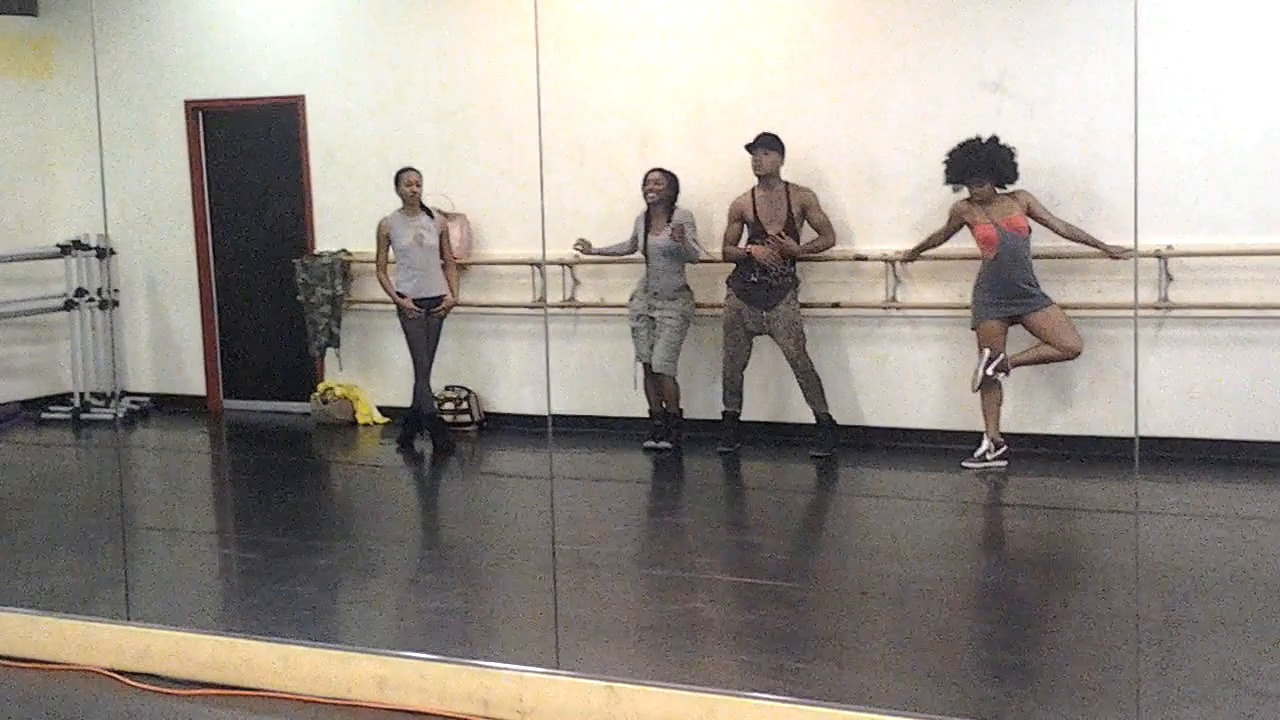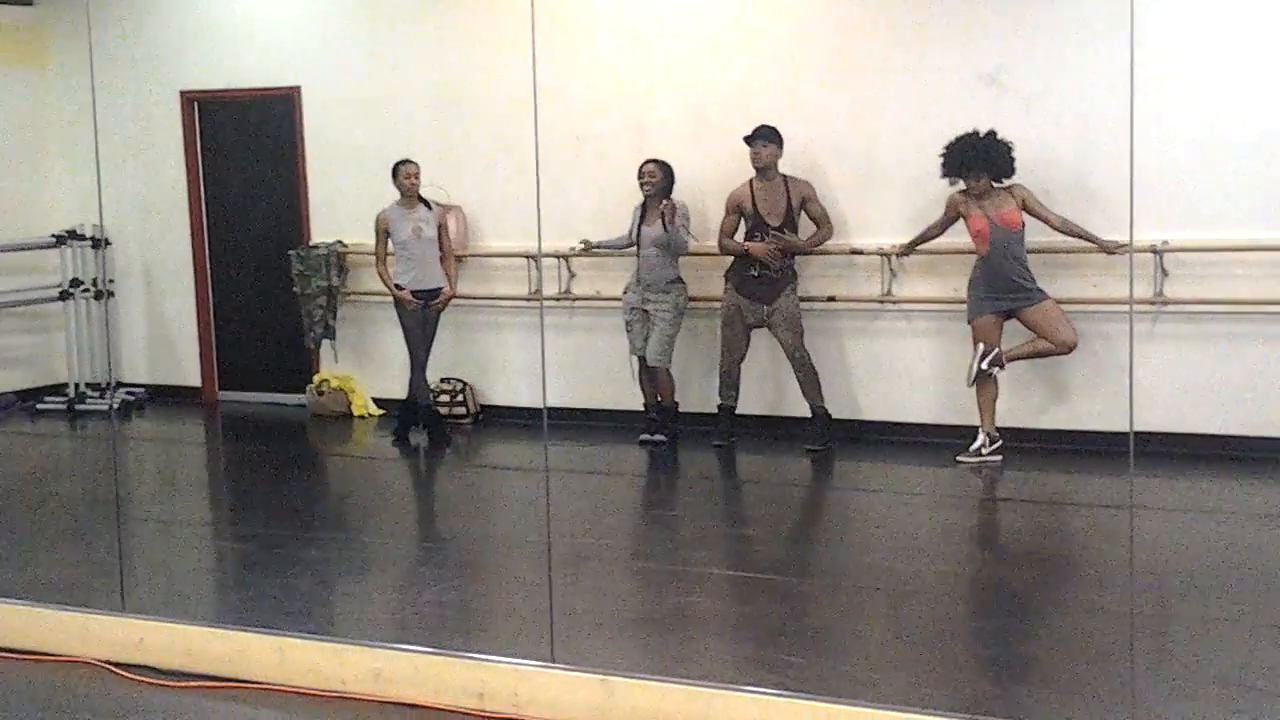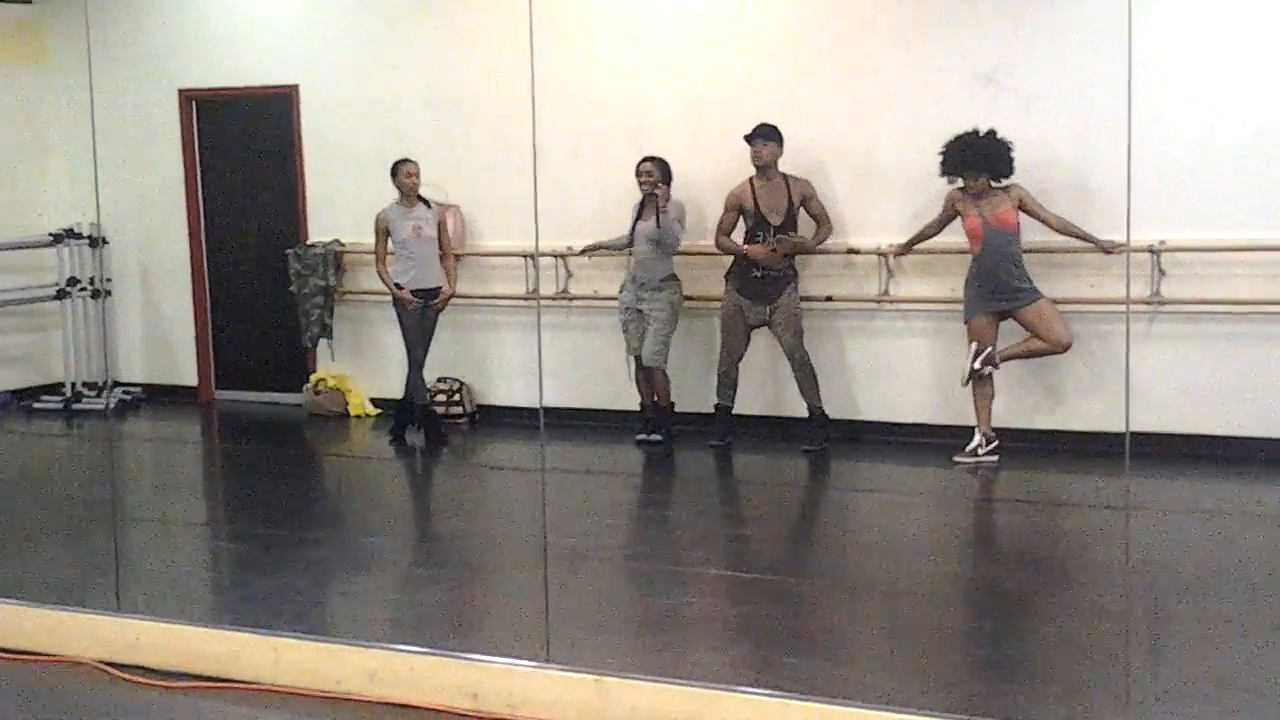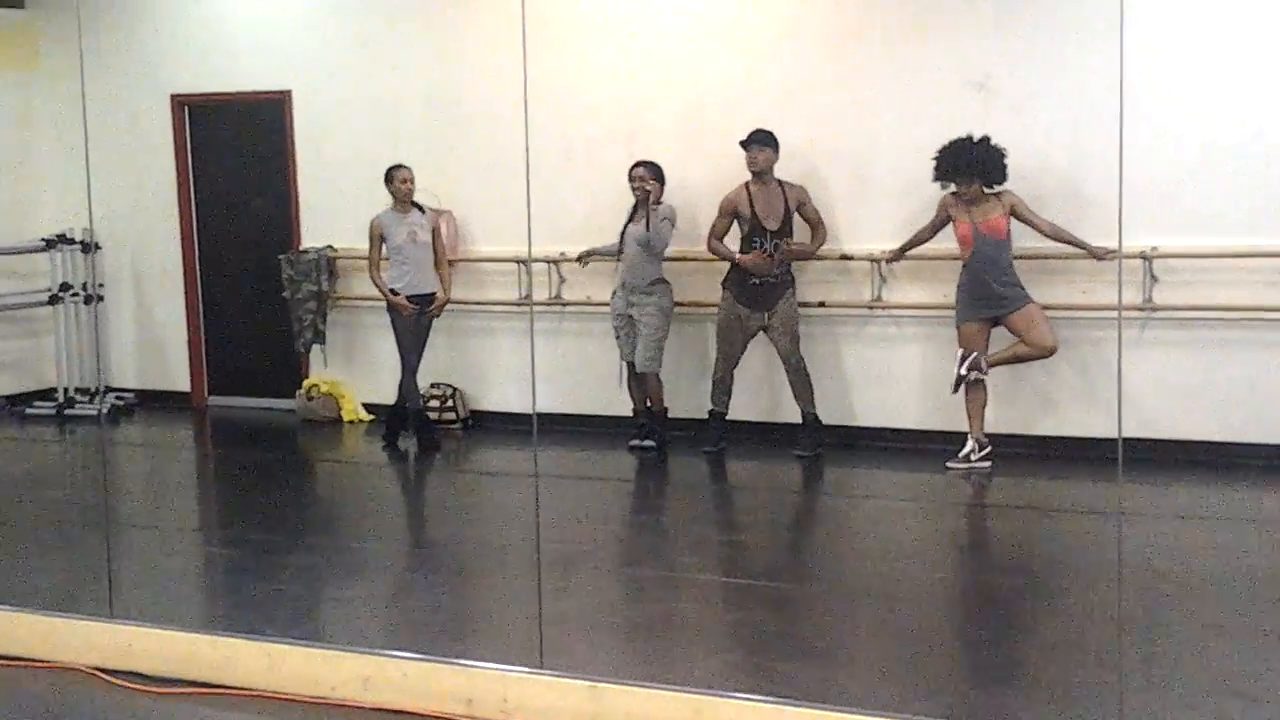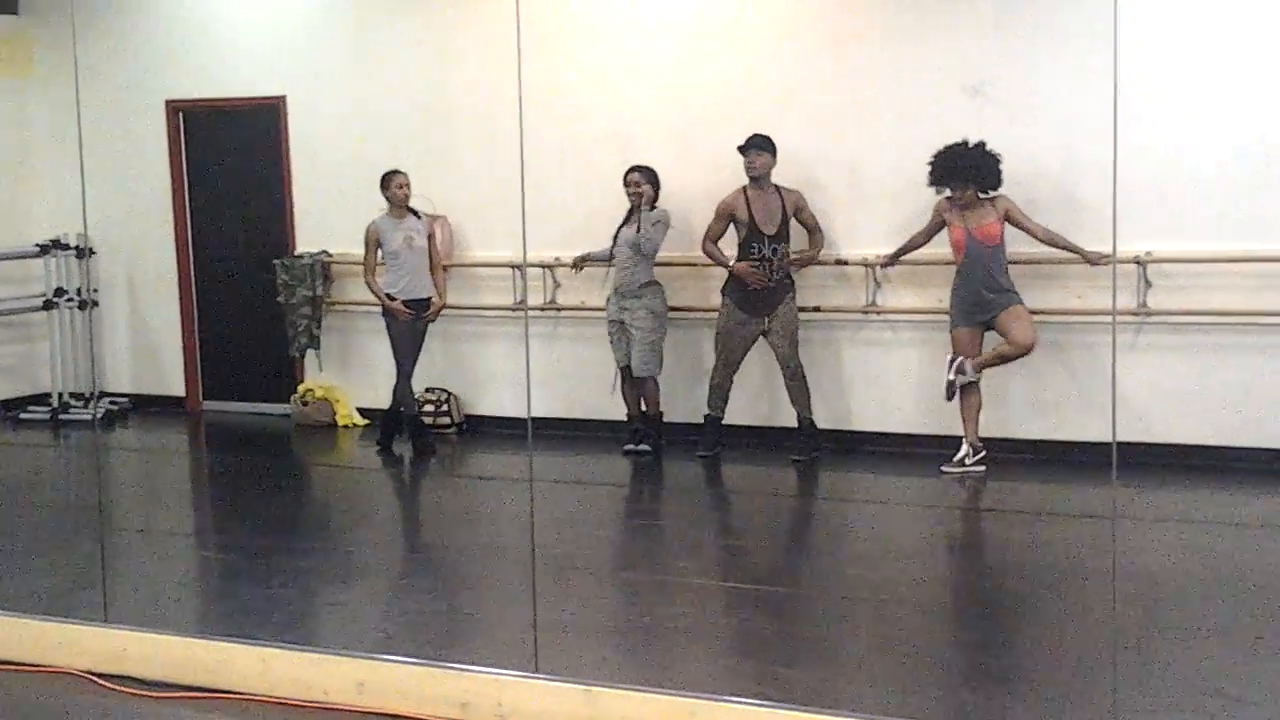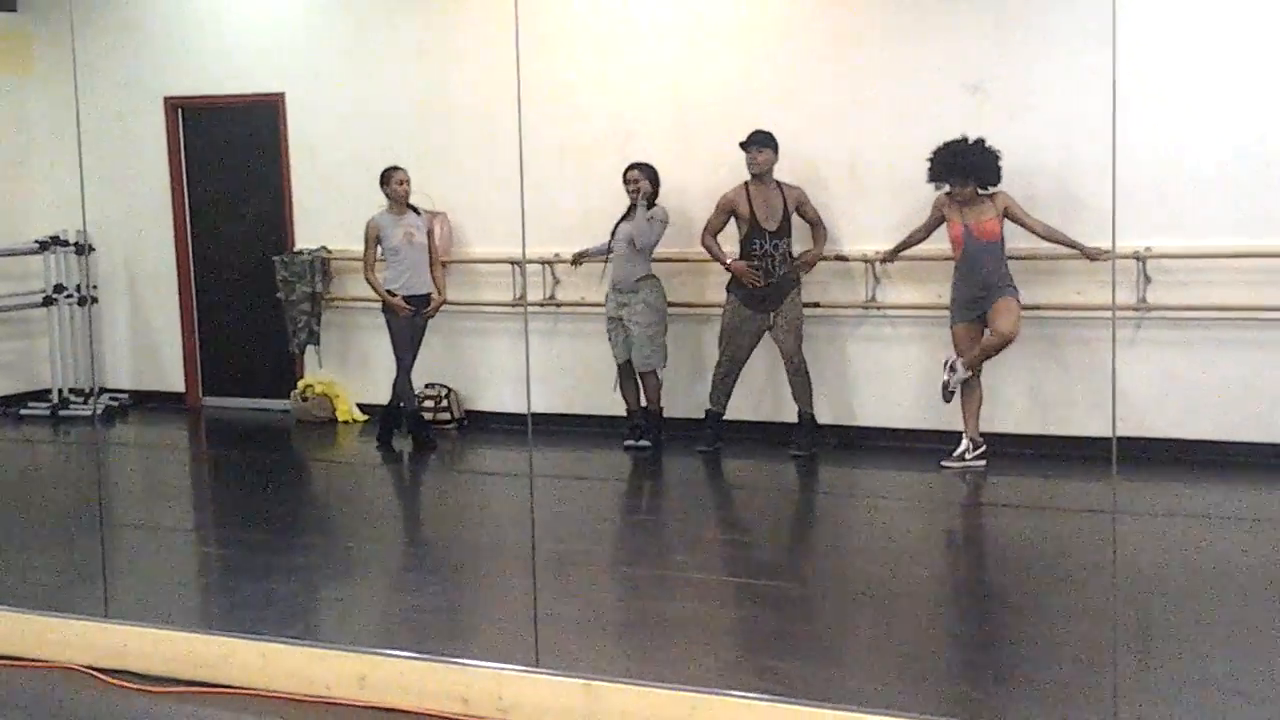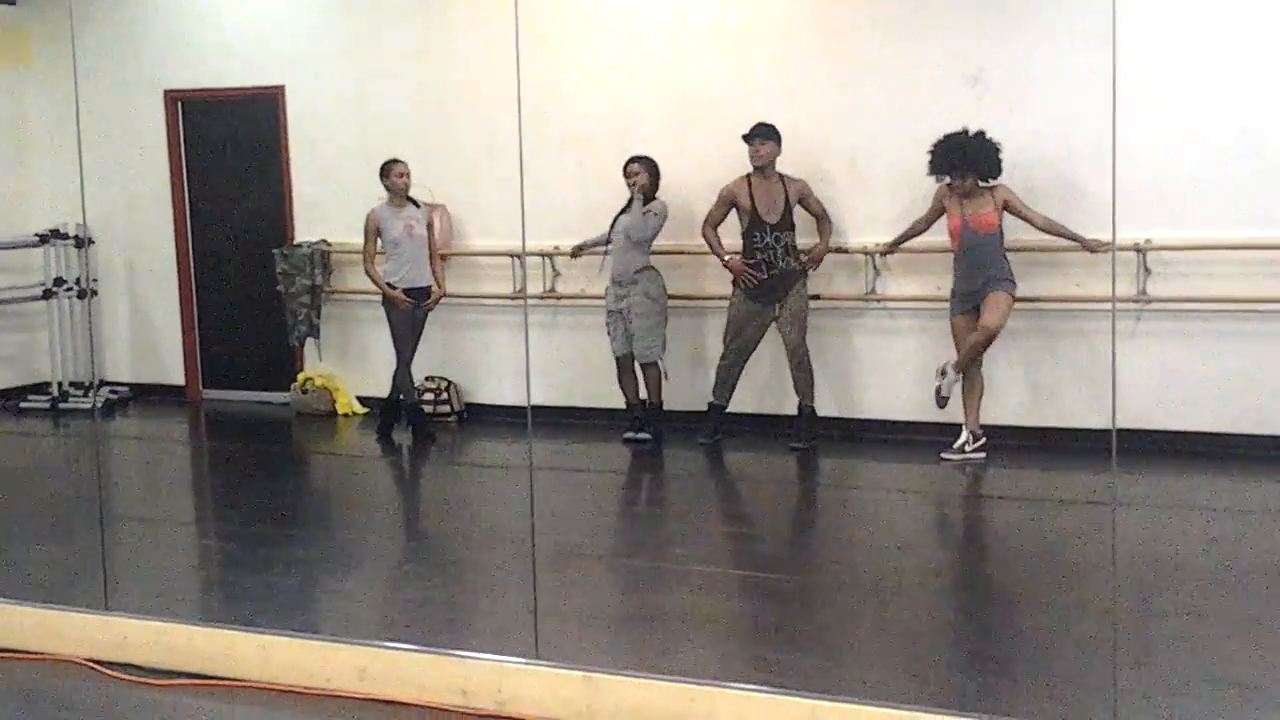
dt=0.1s
person 1, frame 1
left shoulder: (1020, 200)
right shoulder: (964, 210)
left elbow: (1059, 227)
right elbow: (942, 235)
left wrist: (1104, 247)
right wrist: (914, 252)
left hip: (1027, 293)
right hip: (991, 296)
left knee: (1072, 347)
right knee: (990, 372)
left ankle: (1005, 362)
right ankle: (994, 444)
person 1, frame 2
left shoulder: (1016, 194)
right shoulder: (959, 201)
left elbow: (1056, 221)
right elbow: (938, 227)
left wrist: (1099, 241)
right wrist: (910, 246)
left hip: (1022, 286)
right hip: (985, 291)
left knee: (1067, 340)
right knee: (986, 367)
left ankle: (999, 358)
right ankle: (989, 439)
person 1, frame 3
left shoulder: (1013, 194)
right shoulder: (957, 199)
left elbow: (1053, 221)
right elbow: (936, 226)
left wrist: (1097, 241)
right wrist: (907, 245)
left hip: (1018, 286)
right hip: (981, 290)
left knee: (1061, 340)
right knee: (982, 368)
left ankle: (993, 357)
right ankle: (985, 438)
person 1, frame 4
left shoulder: (1005, 200)
right shoulder: (950, 204)
left elbow: (1045, 227)
right elbow: (929, 231)
left wrist: (1089, 248)
right wrist: (900, 251)
left hip: (1008, 291)
right hip: (971, 295)
left knee: (1046, 344)
right knee: (974, 374)
left ankle: (979, 363)
right ankle: (978, 445)
person 1, frame 5
left shoulder: (999, 205)
right shoulder: (945, 209)
left elbow: (1039, 232)
right elbow: (923, 236)
left wrist: (1083, 253)
right wrist: (895, 256)
left hip: (1001, 295)
right hip: (965, 300)
left knee: (1024, 341)
right knee: (968, 379)
left ankle: (967, 367)
right ankle: (972, 449)
person 1, frame 6
left shoulder: (999, 202)
right shoulder: (945, 204)
left elbow: (1038, 227)
right elbow: (923, 231)
left wrist: (1083, 249)
right wrist: (894, 251)
left hip: (999, 288)
right hip: (964, 294)
left knee: (1006, 332)
right knee: (972, 373)
left ankle: (958, 368)
right ankle: (973, 444)
person 1, frame 7
left shoulder: (998, 194)
right shoulder: (945, 195)
left elbow: (1038, 220)
right elbow: (924, 223)
left wrist: (1083, 241)
right wrist: (894, 243)
left hip: (997, 280)
right hip: (964, 286)
left knee: (991, 326)
right knee: (972, 364)
left ankle: (951, 370)
right ankle: (972, 436)
person 2, frame 1
left shoulder: (801, 197)
right shoulder: (741, 204)
left elbow: (828, 237)
right elbow: (726, 251)
left wrist: (797, 249)
right wrist: (750, 250)
left hip: (782, 294)
right hip: (742, 293)
left knee: (799, 360)
right knee: (733, 363)
left ankle: (825, 425)
right ankle: (731, 426)
person 2, frame 2
left shoulder: (800, 189)
right shoulder: (740, 196)
left elbow: (826, 227)
right elbow: (723, 241)
left wrist: (804, 244)
right wrist: (748, 247)
left hip: (781, 286)
right hip: (741, 285)
left knee: (797, 353)
right knee: (731, 355)
left ankle: (821, 419)
right ankle: (726, 419)
person 2, frame 3
left shoulder: (800, 187)
right shoulder: (739, 194)
left elbow: (825, 224)
right elbow: (720, 238)
left wrist: (809, 244)
right wrist: (746, 249)
left hip: (782, 285)
right hip: (742, 286)
left knee: (796, 352)
right knee: (730, 355)
left ankle: (818, 420)
right ankle: (723, 419)
person 2, frame 4
left shoulder: (795, 193)
right shoulder: (735, 199)
left elbow: (819, 226)
right elbow: (713, 240)
left wrist: (812, 248)
right wrist: (738, 258)
left hip: (780, 290)
right hip: (740, 290)
left knee: (792, 358)
right knee: (726, 360)
left ankle: (811, 426)
right ankle: (717, 424)
person 2, frame 5
left shoulder: (792, 199)
right shoulder: (732, 203)
left elbow: (816, 231)
right elbow: (708, 243)
left wrist: (812, 254)
right wrist: (732, 265)
left hip: (780, 295)
right hip: (740, 296)
left knee: (790, 363)
right knee: (724, 365)
left ankle: (807, 430)
right ankle: (713, 429)
person 2, frame 6
left shoulder: (793, 195)
right shoulder: (734, 198)
left elbow: (818, 225)
right elbow: (707, 236)
left wrist: (816, 251)
right wrist: (729, 264)
left hip: (785, 290)
right hip: (745, 291)
left knee: (793, 357)
right knee: (729, 360)
left ankle: (806, 426)
right ankle: (713, 425)
person 2, frame 7
left shoulder: (796, 188)
right shoulder: (735, 190)
left elbow: (823, 217)
right elbow: (708, 227)
left wrist: (823, 245)
right wrist: (726, 259)
left hip: (790, 282)
right hip: (751, 284)
left knee: (797, 349)
right knee: (734, 353)
left ankle: (806, 418)
right ankle: (715, 417)
person 3, frame 1
left shoulder: (437, 220)
right shoulder: (388, 224)
left elbow: (449, 263)
right elbow: (381, 270)
left wrist: (453, 294)
right wrist: (397, 299)
left hip: (436, 300)
right hip: (410, 302)
left knee: (424, 368)
right knee: (421, 367)
left ankle: (409, 430)
right ankle: (437, 430)
person 3, frame 2
left shoulder: (434, 213)
right shoulder: (386, 218)
left elbow: (448, 255)
right elbow: (380, 263)
left wrist: (451, 287)
right wrist: (395, 292)
left hip: (434, 293)
right hip: (407, 294)
left knee: (421, 361)
right knee: (418, 360)
left ankle: (405, 421)
right ankle: (433, 422)
person 3, frame 3
left shoulder: (434, 212)
right shoulder: (386, 217)
left elbow: (447, 254)
right elbow: (380, 262)
left wrist: (450, 287)
right wrist: (395, 291)
left hip: (433, 292)
right hip: (406, 294)
left knee: (418, 360)
right knee: (416, 359)
left ankle: (402, 421)
right ankle: (429, 422)
person 3, frame 4
left shoulder: (429, 217)
right shoulder: (381, 223)
left elbow: (441, 261)
right elbow: (373, 268)
left wrist: (445, 292)
right wrist: (391, 297)
left hip: (428, 298)
right hip: (401, 300)
left knee: (412, 365)
right knee: (409, 365)
left ankle: (394, 426)
right ankle: (423, 429)
person 3, frame 5
left shoulder: (425, 223)
right shoulder: (377, 228)
left elbow: (436, 266)
right elbow: (369, 274)
left wrist: (441, 298)
right wrist: (387, 302)
left hip: (423, 303)
right hip: (397, 305)
left knee: (407, 370)
right knee: (404, 370)
left ankle: (388, 430)
right ankle: (417, 433)
person 3, frame 6
left shoulder: (424, 219)
right shoulder: (377, 224)
left elbow: (435, 262)
right elbow: (368, 270)
left wrist: (441, 294)
right wrist: (388, 298)
left hip: (423, 299)
right hip: (397, 301)
left knee: (406, 365)
right knee: (404, 365)
left ankle: (388, 425)
right ankle: (418, 429)
person 3, frame 7
left shoulder: (424, 212)
right shoulder: (376, 217)
left elbow: (434, 255)
right elbow: (368, 263)
left wrist: (440, 287)
right wrist: (388, 291)
left hip: (423, 292)
right hip: (397, 293)
left knee: (406, 358)
right knee: (404, 358)
left ankle: (388, 417)
right ankle: (417, 420)
person 4, frame 1
left shoulder: (682, 216)
right shoulder: (642, 220)
left elbow: (694, 256)
right elbow: (631, 246)
left wrist: (681, 241)
right wrist: (594, 250)
left hip: (675, 302)
right hip: (644, 299)
left knee: (663, 367)
right knee: (648, 366)
left ankle: (673, 426)
right ankle: (657, 425)
person 4, frame 2
left shoulder: (677, 208)
right shoulder: (638, 211)
left elbow: (682, 249)
left wrist: (671, 222)
right wrist: (597, 244)
left hip: (667, 293)
right hip: (637, 292)
left knee: (657, 360)
right knee: (643, 359)
left ankle: (669, 421)
right ankle: (652, 418)
person 4, frame 3
left shoulder: (673, 206)
right shoulder: (638, 208)
left elbow: (673, 244)
left wrist: (664, 210)
right wrist: (599, 245)
left hip: (663, 292)
right hip: (633, 290)
left knee: (653, 360)
right knee: (639, 359)
left ankle: (665, 420)
right ankle: (649, 418)
person 4, frame 4
left shoulder: (665, 211)
right shoulder: (632, 212)
left elbow: (658, 245)
left wrist: (654, 205)
right wrist: (594, 251)
left hip: (653, 296)
right hip: (624, 295)
left knee: (646, 366)
right knee: (631, 364)
left ankle: (658, 427)
right ankle: (641, 424)
person 4, frame 5
left shoulder: (659, 215)
right shoulder: (628, 217)
left elbow: (648, 248)
left wrist: (646, 208)
right wrist: (589, 256)
left hip: (645, 300)
right hip: (618, 300)
left knee: (643, 370)
right knee: (626, 370)
left ankle: (653, 431)
right ankle: (636, 429)
person 4, frame 6
left shoulder: (658, 213)
right shoulder: (628, 213)
left elbow: (642, 242)
left wrist: (642, 203)
right wrist: (587, 253)
left hip: (643, 294)
right hip: (617, 296)
left knee: (645, 365)
right knee: (624, 365)
left ankle: (653, 426)
right ankle: (636, 424)
person 4, frame 7
left shoulder: (657, 206)
right shoulder: (628, 206)
left elbow: (637, 235)
left wrist: (639, 196)
right wrist: (586, 245)
left hip: (643, 286)
right hip: (617, 289)
left knee: (646, 357)
right knee: (623, 358)
left ankle: (653, 419)
right ankle: (636, 417)
